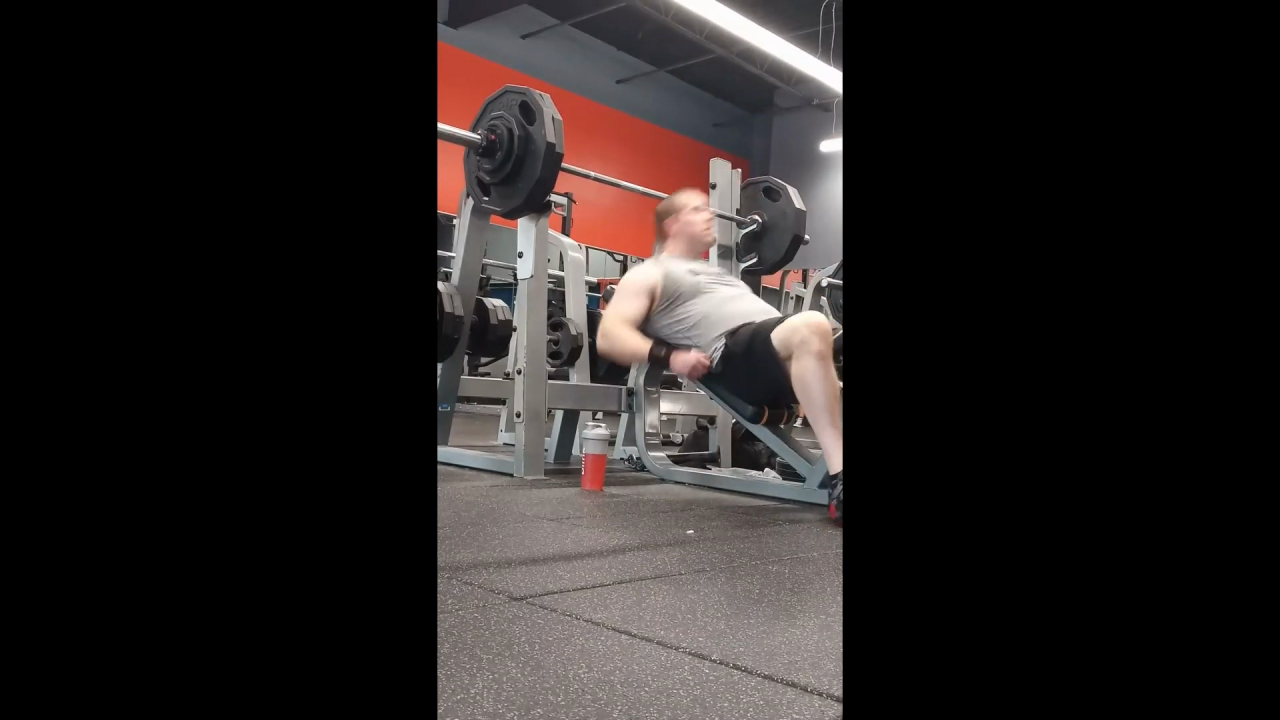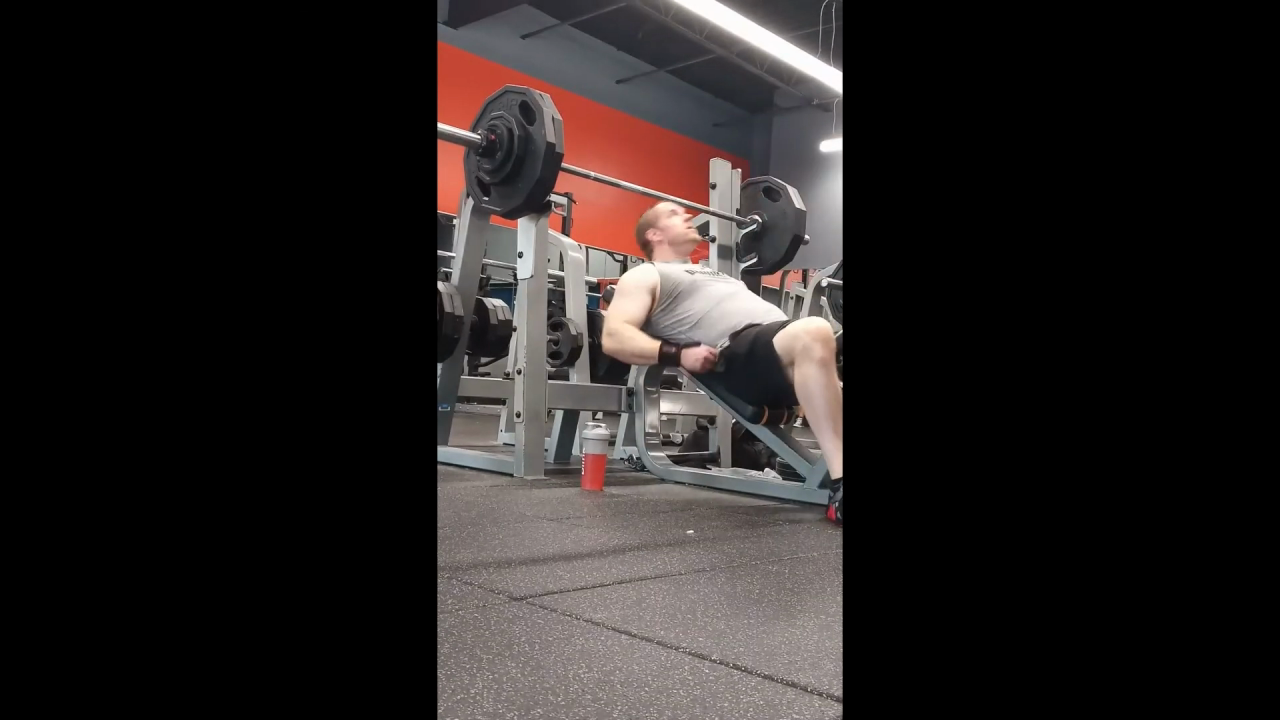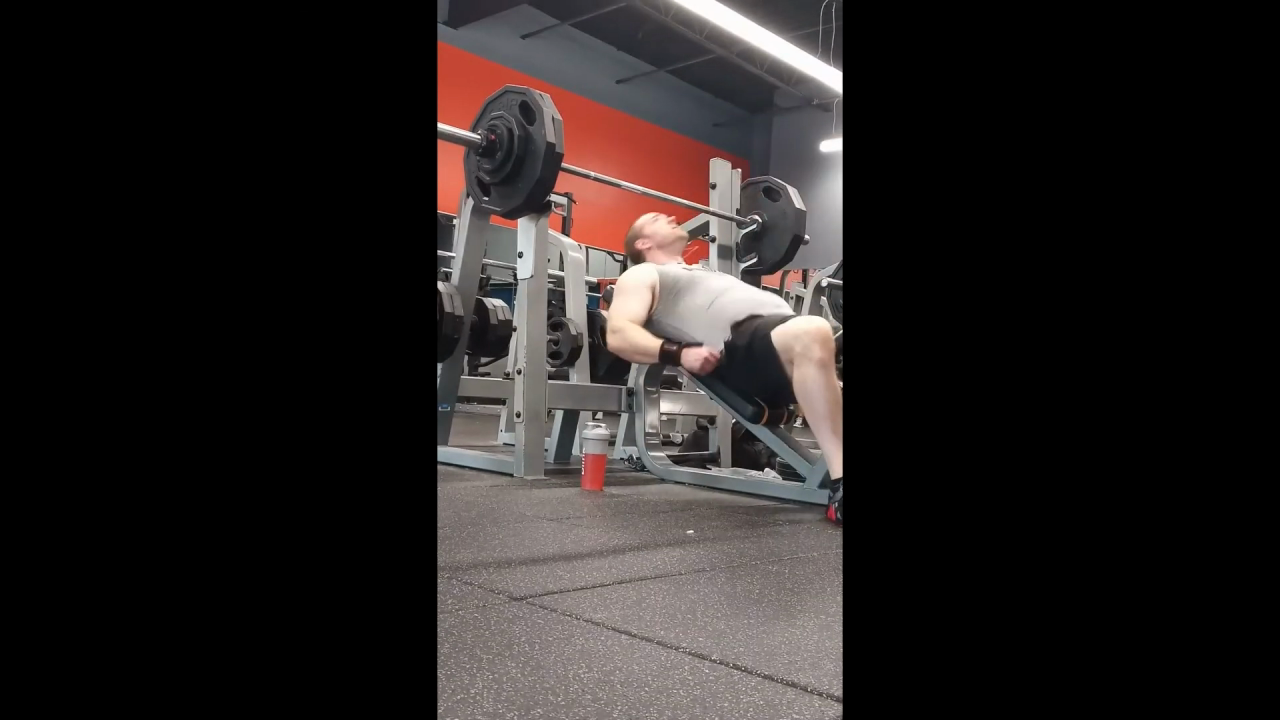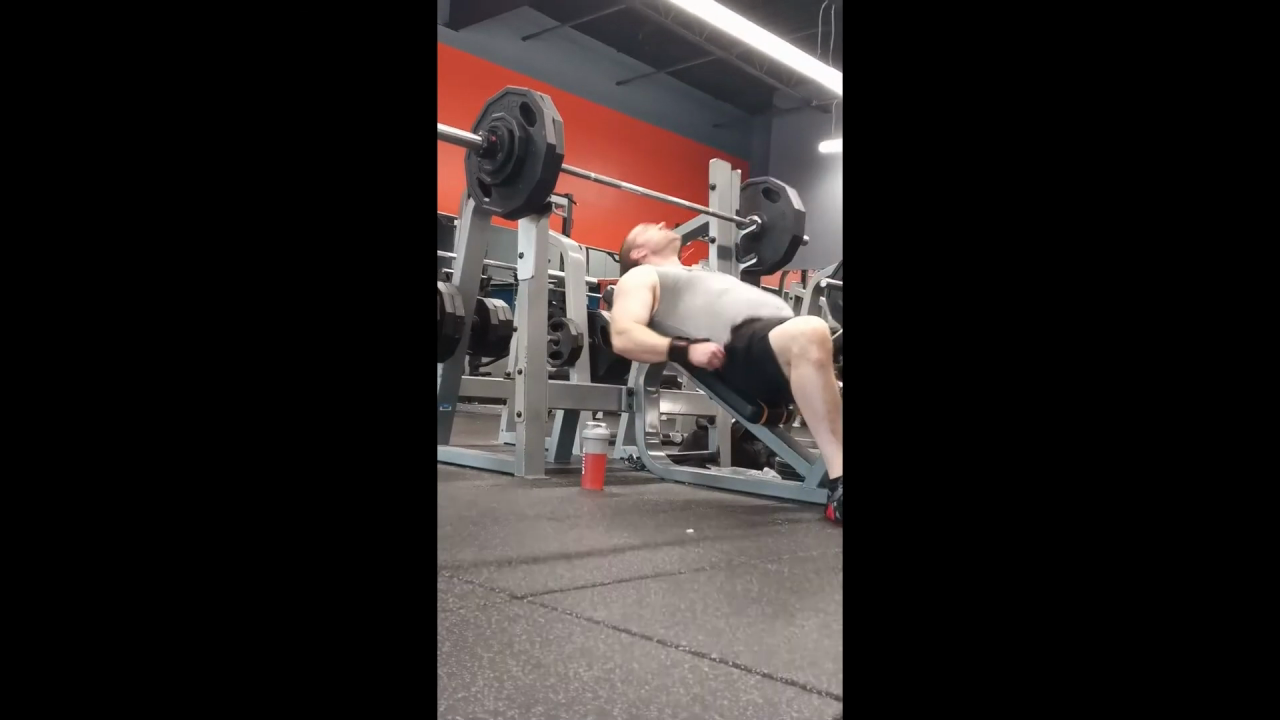
dt=0.2s
person 1, frame 1
left shoulder: (712, 272)
right shoulder: (653, 274)
right elbow: (609, 337)
right wrist: (668, 356)
left hip: (781, 348)
right hip: (737, 352)
right knee: (811, 327)
right ankle: (839, 482)
person 1, frame 2
left shoulder: (709, 273)
right shoulder: (647, 277)
right elbow: (614, 337)
right wrist: (679, 353)
left hip: (785, 345)
right hip: (742, 351)
right knee: (813, 334)
right ankle: (841, 487)
person 1, frame 3
left shoulder: (703, 273)
right shoulder: (644, 275)
right elbow: (618, 335)
right wrist: (679, 353)
left hip: (785, 334)
right hip: (744, 344)
right knee: (812, 333)
right ankle: (840, 486)
person 1, frame 4
left shoulder: (701, 274)
right shoulder: (642, 277)
right elbow: (624, 336)
right wrist: (687, 349)
right hip: (746, 340)
right knee: (810, 333)
right ankle: (839, 485)
